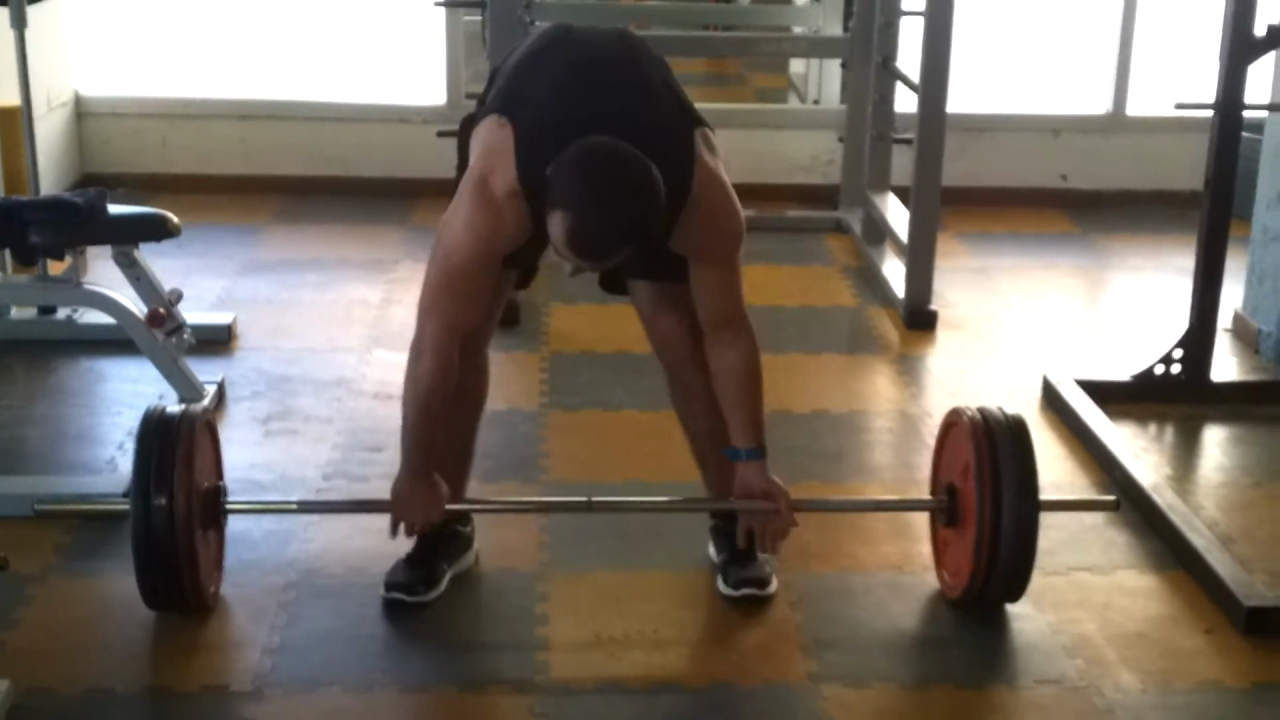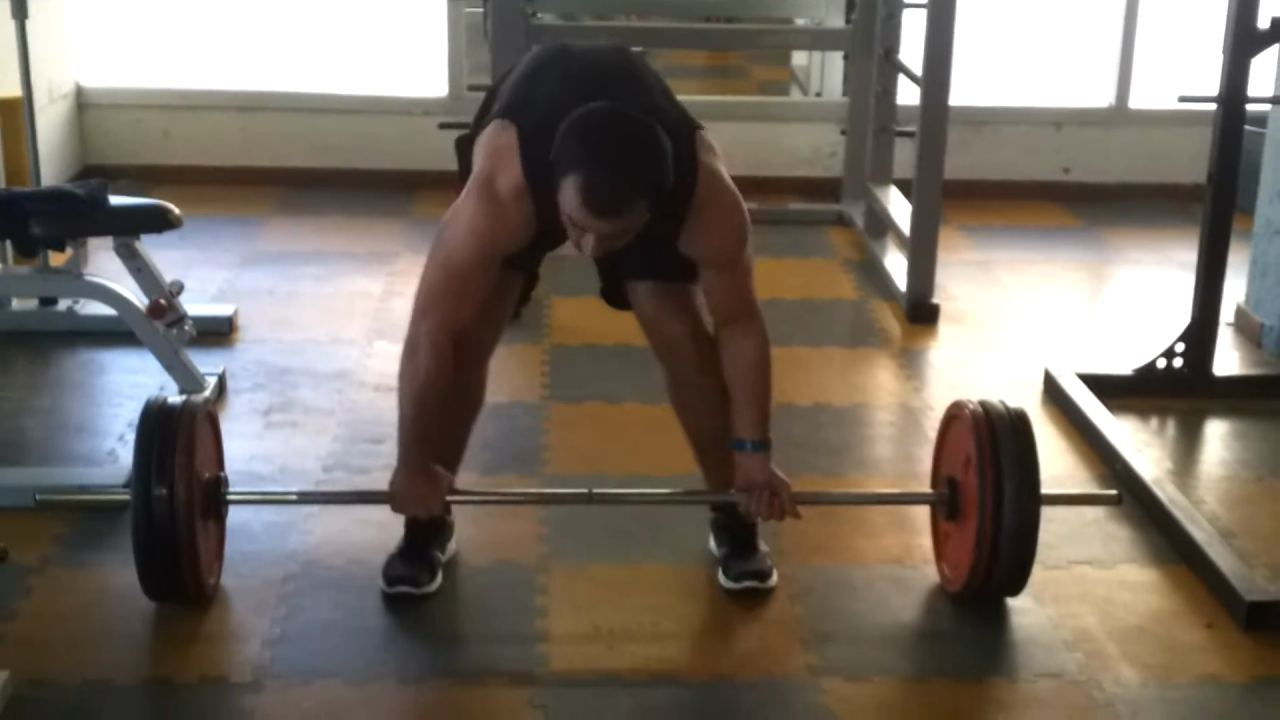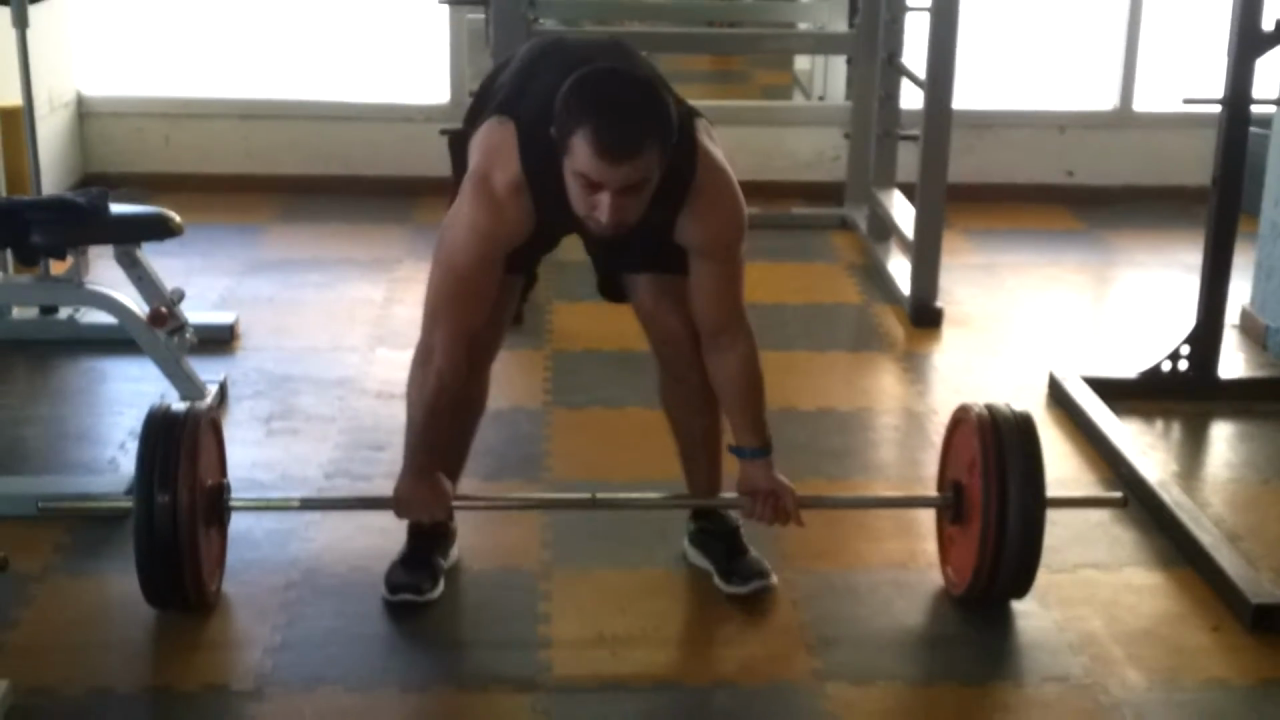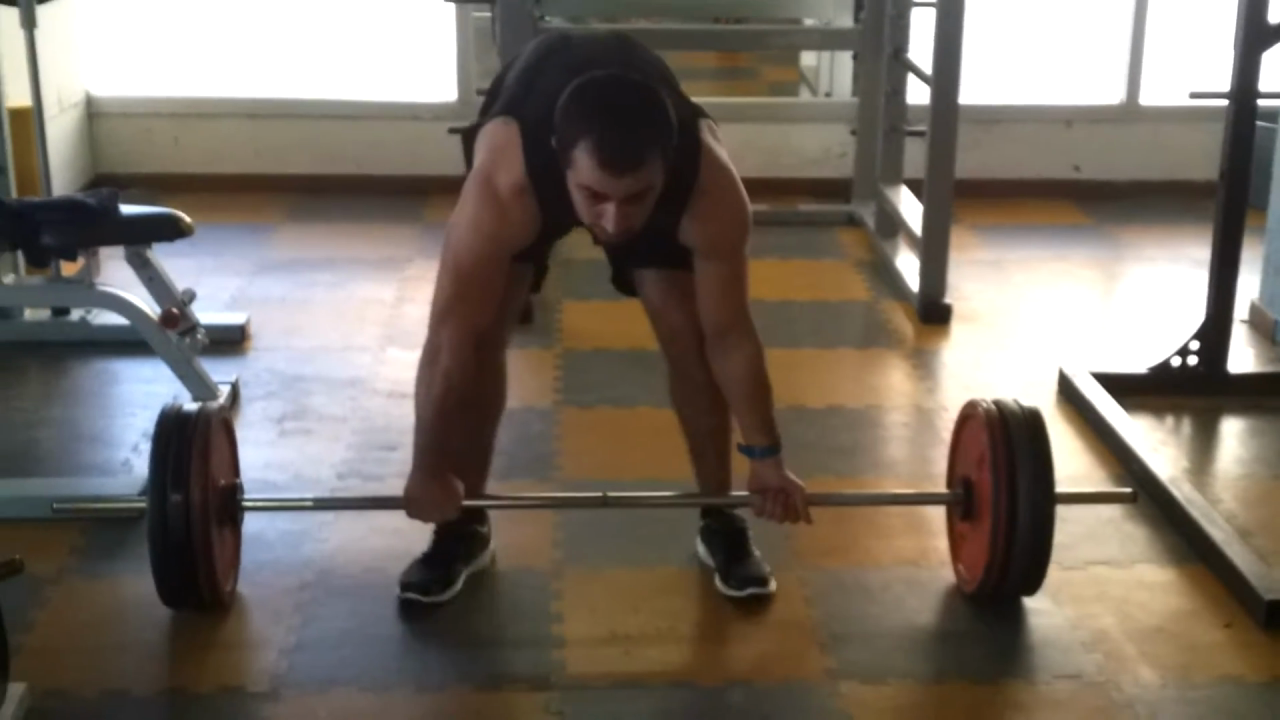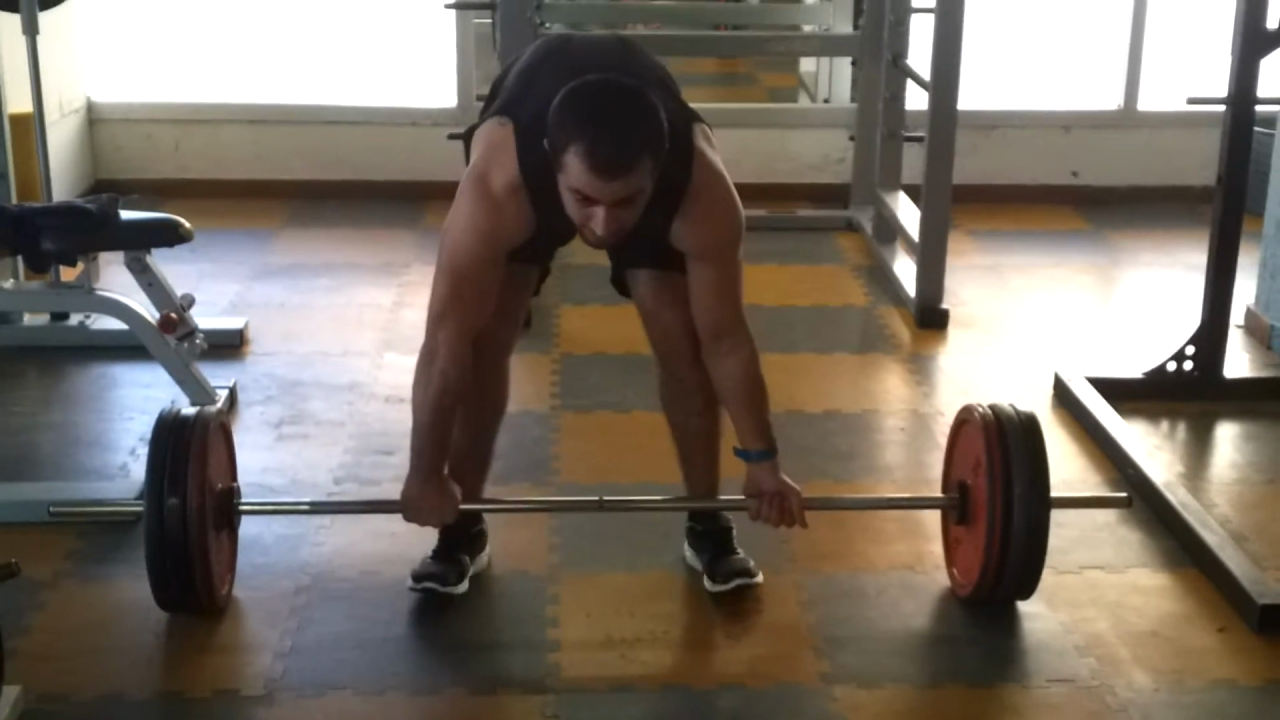
dt=0.3s
person 1, frame 1
left shoulder: (704, 200)
right shoulder: (495, 193)
left elbow: (725, 331)
right elbow: (438, 337)
left wrist: (751, 463)
right wrist: (417, 474)
left knee: (680, 332)
right knee: (466, 329)
left ankle: (729, 521)
right ankle: (447, 528)
person 1, frame 2
left shoulder: (708, 199)
right shoulder: (500, 191)
left elbow: (738, 324)
right elbow: (432, 333)
left wrist: (754, 454)
right wrist: (413, 467)
right hip: (524, 147)
left knee: (683, 338)
right knee: (467, 338)
left ankle: (730, 514)
right ankle: (430, 520)
person 1, frame 3
left shoulder: (707, 188)
right shoulder: (498, 184)
left elbow: (723, 335)
right elbow: (445, 339)
left wrist: (756, 459)
right wrist: (418, 473)
left knee: (680, 336)
right knee: (473, 342)
left ankle: (709, 518)
right ankle: (431, 529)
person 1, frame 4
left shoulder: (711, 186)
right shoulder: (502, 184)
left elbow: (727, 334)
right elbow: (451, 337)
left wrist: (765, 458)
right wrist: (429, 472)
right hip: (528, 120)
left knee: (686, 333)
right knee: (482, 333)
left ankle: (719, 516)
right ankle: (464, 526)
person 1, frame 5
left shoulder: (704, 192)
right shoulder: (496, 185)
left elbow: (722, 338)
right elbow: (448, 340)
left wrist: (762, 461)
right wrist: (424, 475)
left knee: (678, 337)
right knee: (486, 338)
left ankle: (706, 520)
right ankle: (464, 529)
